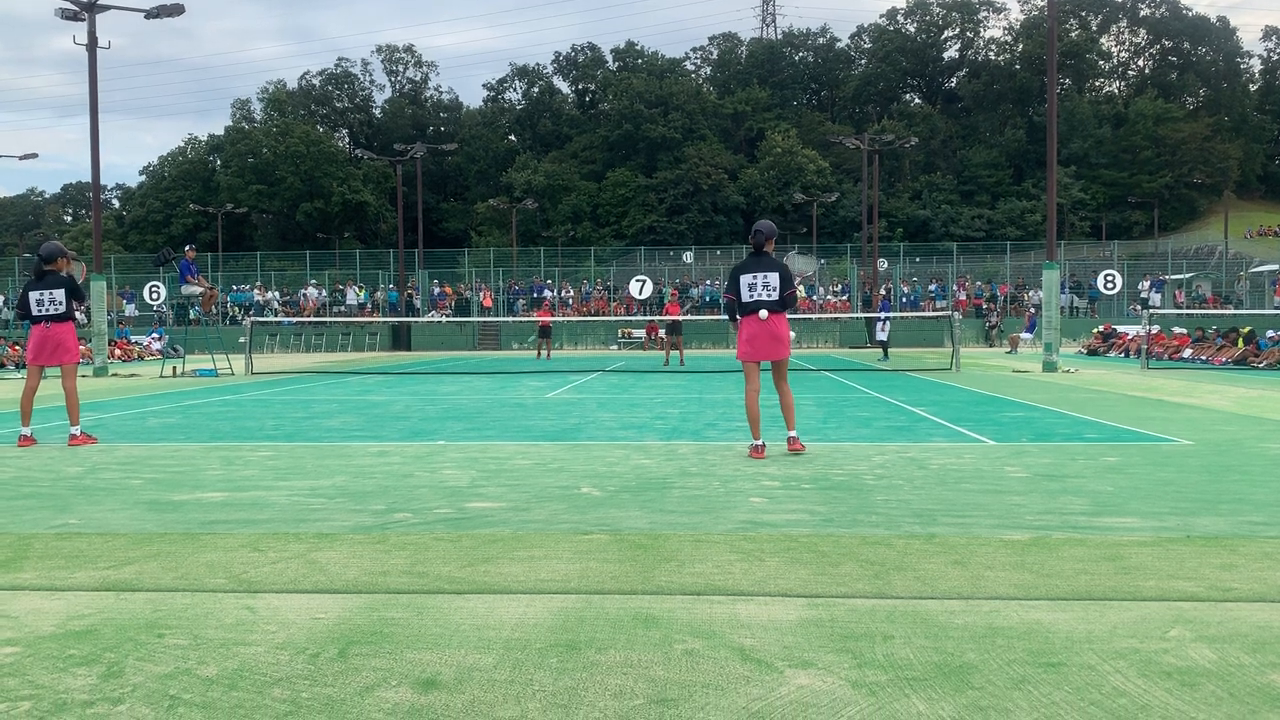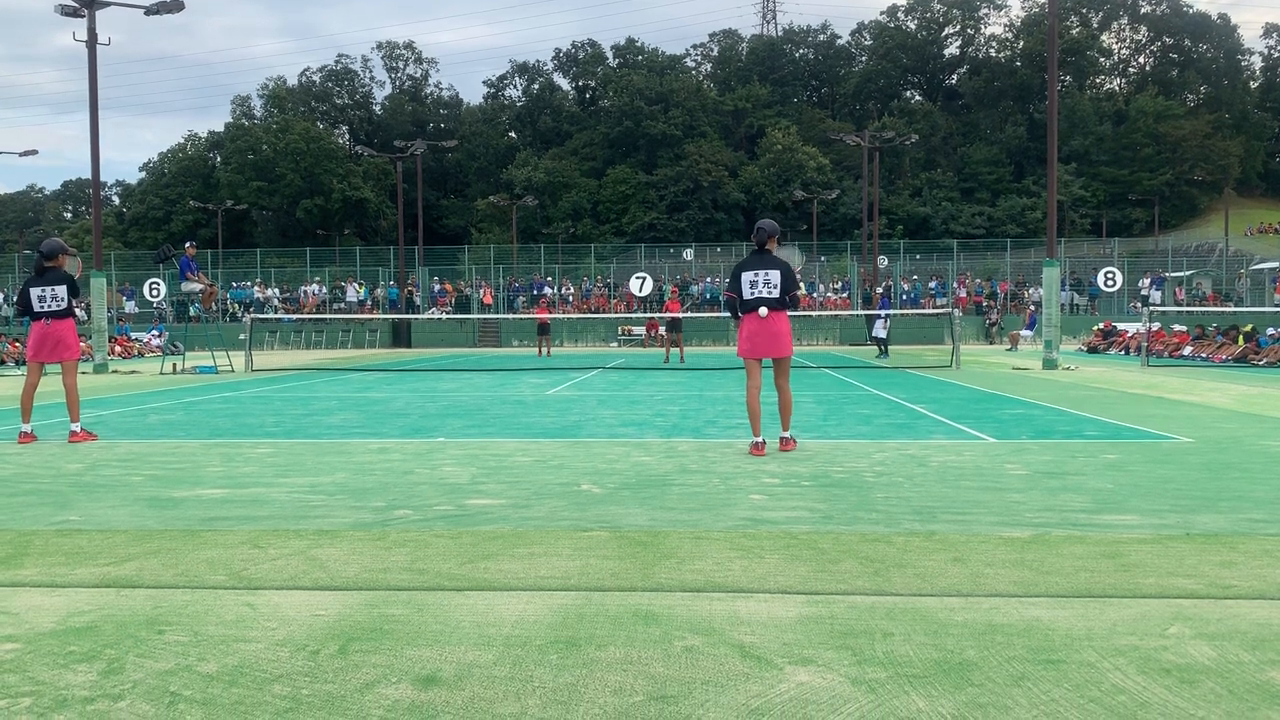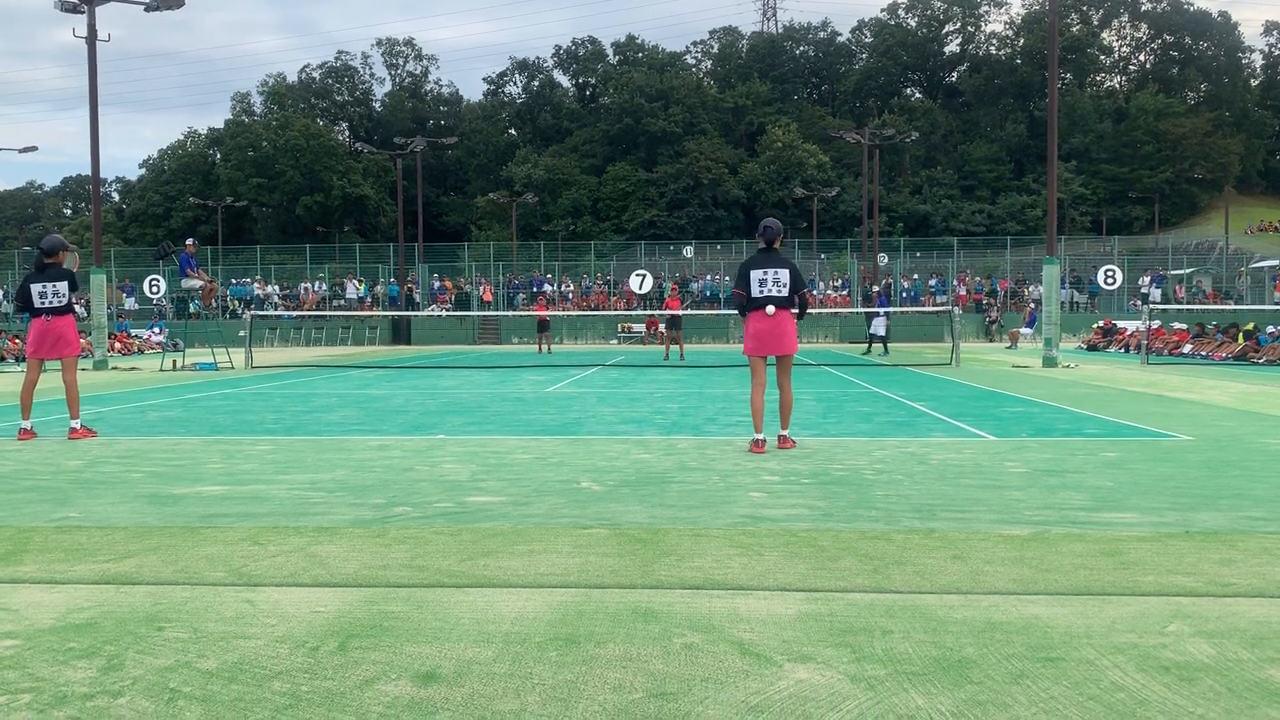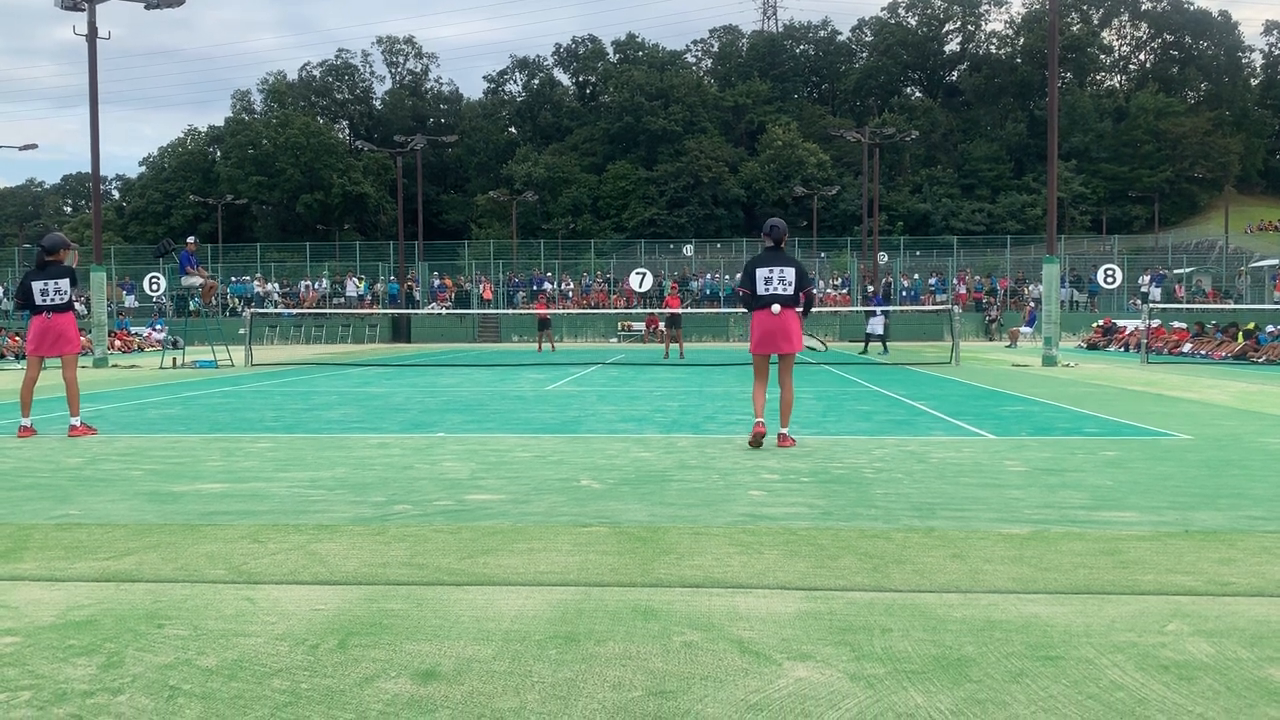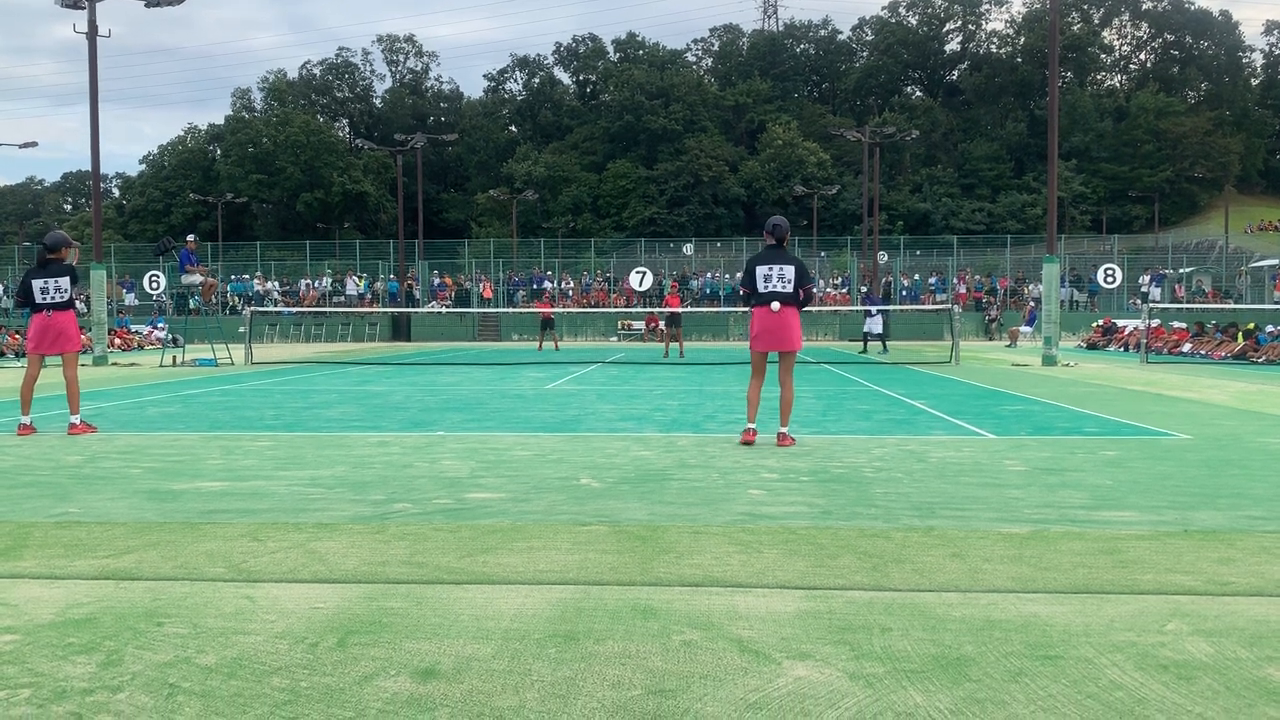
dt=0.2s
person 1, frame 1
left shoulder: (739, 269)
right shoulder: (780, 267)
left elbow: (730, 304)
right elbow: (791, 301)
left wrist: (734, 321)
left hip: (750, 327)
right hip: (776, 327)
left knee: (752, 388)
right knee: (782, 385)
left ankle: (758, 444)
right ankle: (792, 437)
person 1, frame 2
left shoulder: (741, 267)
right shoulder: (782, 266)
left elbow: (731, 302)
right elbow: (794, 301)
left wrist: (737, 318)
left hip: (751, 325)
right hip: (778, 324)
left knee: (754, 385)
right knee: (783, 385)
left ankle: (758, 441)
right ankle: (785, 437)
person 1, frame 3
left shoulder: (748, 265)
right shoulder: (789, 265)
left elbow: (738, 300)
right elbow: (804, 300)
left wrist: (745, 315)
right wrist: (798, 317)
left hip: (757, 323)
right hip: (783, 322)
left knee: (758, 384)
right knee: (784, 382)
left ankle: (758, 438)
right ankle: (784, 435)
person 1, frame 4
left shoulder: (753, 263)
right shoulder: (794, 264)
left elbow: (745, 299)
right elbow: (809, 297)
right wrist: (802, 315)
left hip: (762, 321)
right hip: (788, 321)
left knee: (760, 380)
right knee: (786, 380)
left ankle: (759, 422)
right ankle: (783, 433)
person 1, frame 5
left shoulder: (754, 261)
right shoulder: (796, 262)
left elbow: (745, 297)
right elbow: (809, 295)
left hip: (762, 319)
right hip: (788, 320)
left knee: (756, 378)
right knee: (786, 380)
left ankle: (750, 428)
right ankle: (783, 433)
person 2, frame 1
left shoulder: (30, 285)
right shoulder: (65, 282)
left elbow: (22, 314)
right elbow: (82, 298)
left hip: (38, 333)
right hip: (63, 332)
left knee: (31, 385)
right knee: (69, 384)
left ankle: (25, 434)
right ankle: (75, 433)
person 2, frame 2
left shoulder: (30, 282)
right shoulder: (65, 278)
left elbow: (21, 311)
right elbow: (76, 294)
left hip: (39, 330)
right hip: (63, 328)
left knee: (31, 381)
right knee: (70, 381)
left ankle: (25, 430)
right ankle: (75, 430)
person 2, frame 3
left shoulder: (30, 278)
right shoulder: (66, 274)
left elbow: (20, 306)
left hip: (39, 326)
right hip: (63, 325)
left knee: (31, 378)
right knee: (70, 377)
left ankle: (25, 427)
right ankle: (75, 426)
person 2, frame 4
left shoulder: (30, 275)
right shoulder: (67, 271)
left elbow: (20, 304)
left hip: (39, 324)
right hip: (64, 323)
left knee: (31, 375)
right knee: (70, 375)
left ankle: (25, 424)
right ankle: (75, 424)
person 2, frame 5
left shoulder: (31, 273)
right shoulder: (68, 269)
left elbow: (21, 302)
left hip: (39, 321)
right hip: (64, 320)
left knee: (31, 373)
right knee: (70, 374)
left ankle: (25, 422)
right ankle: (75, 422)
